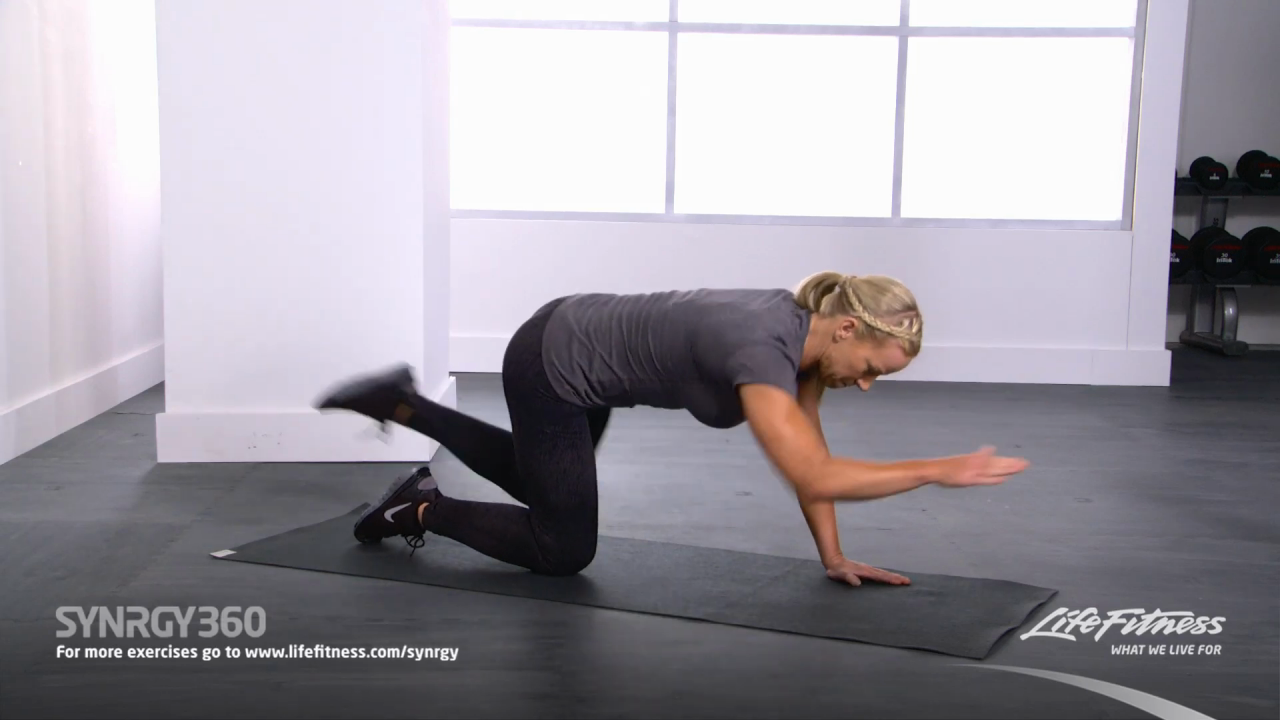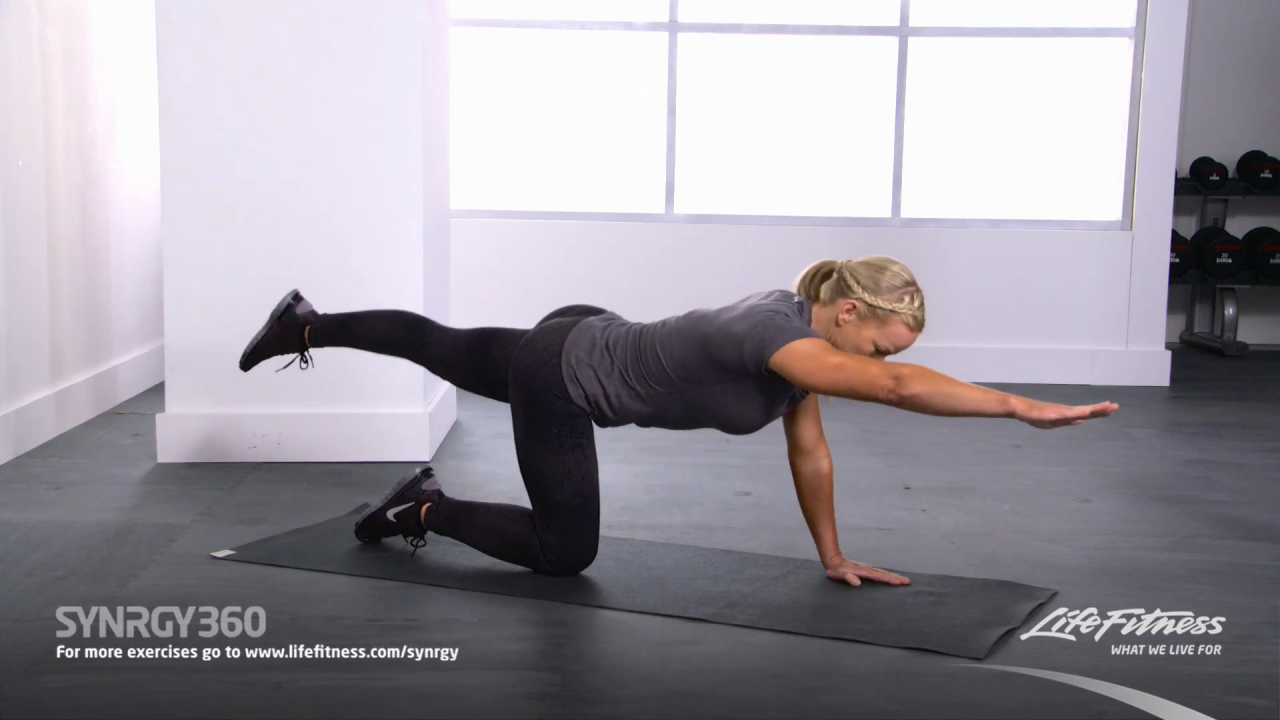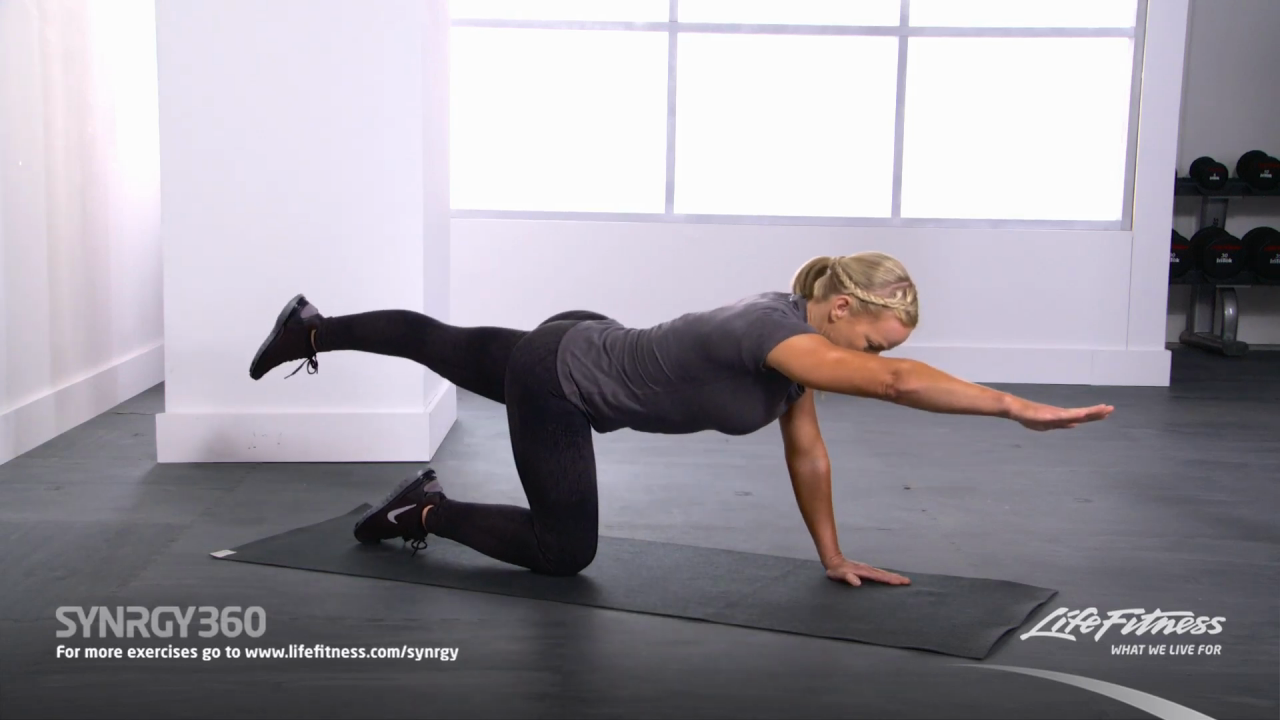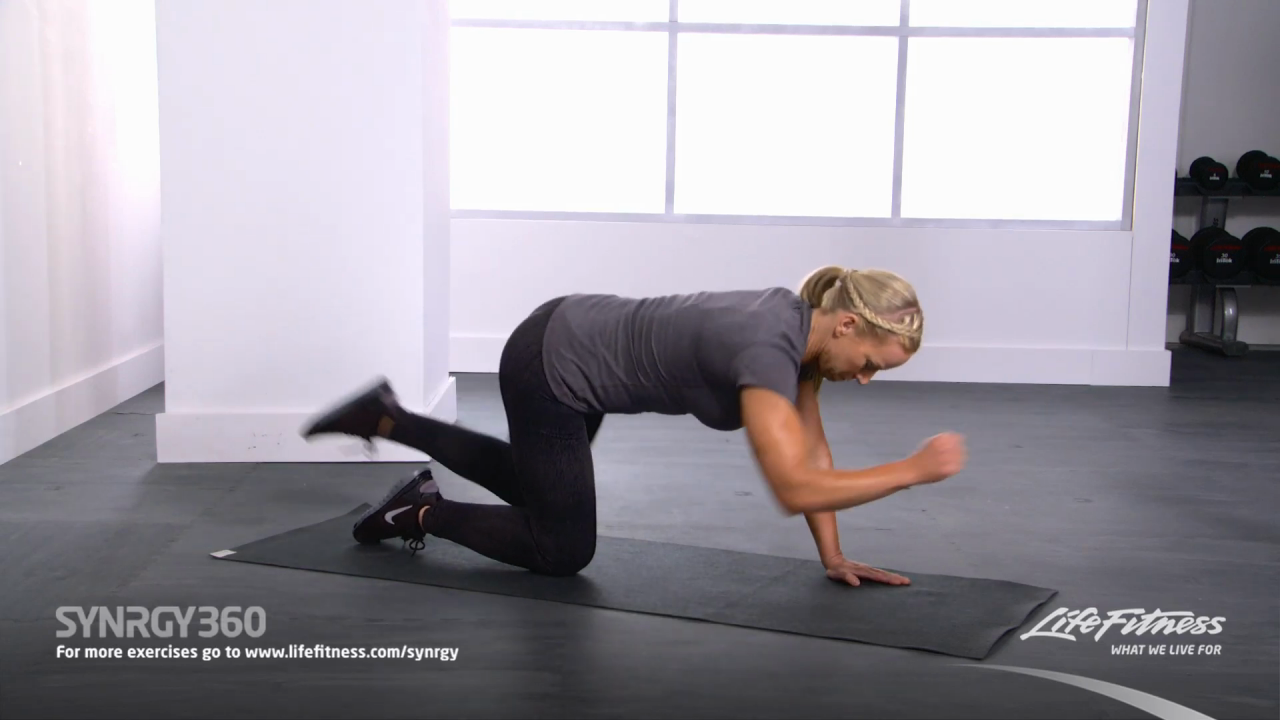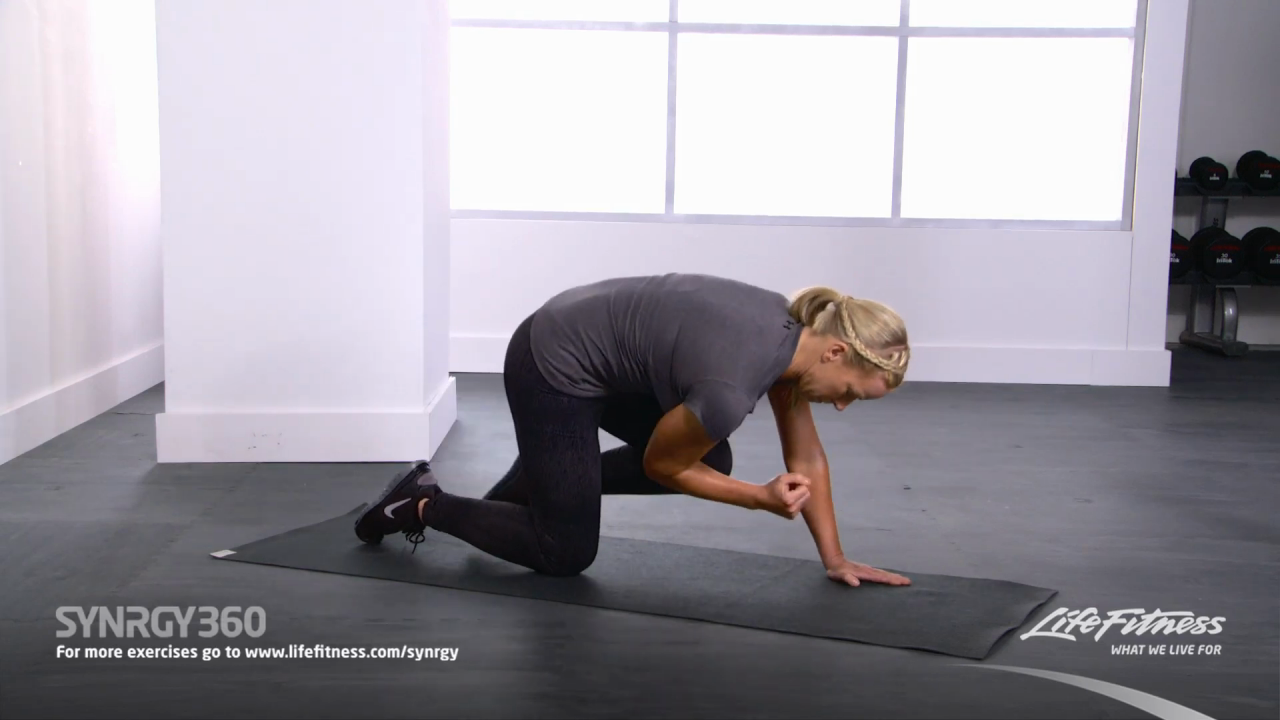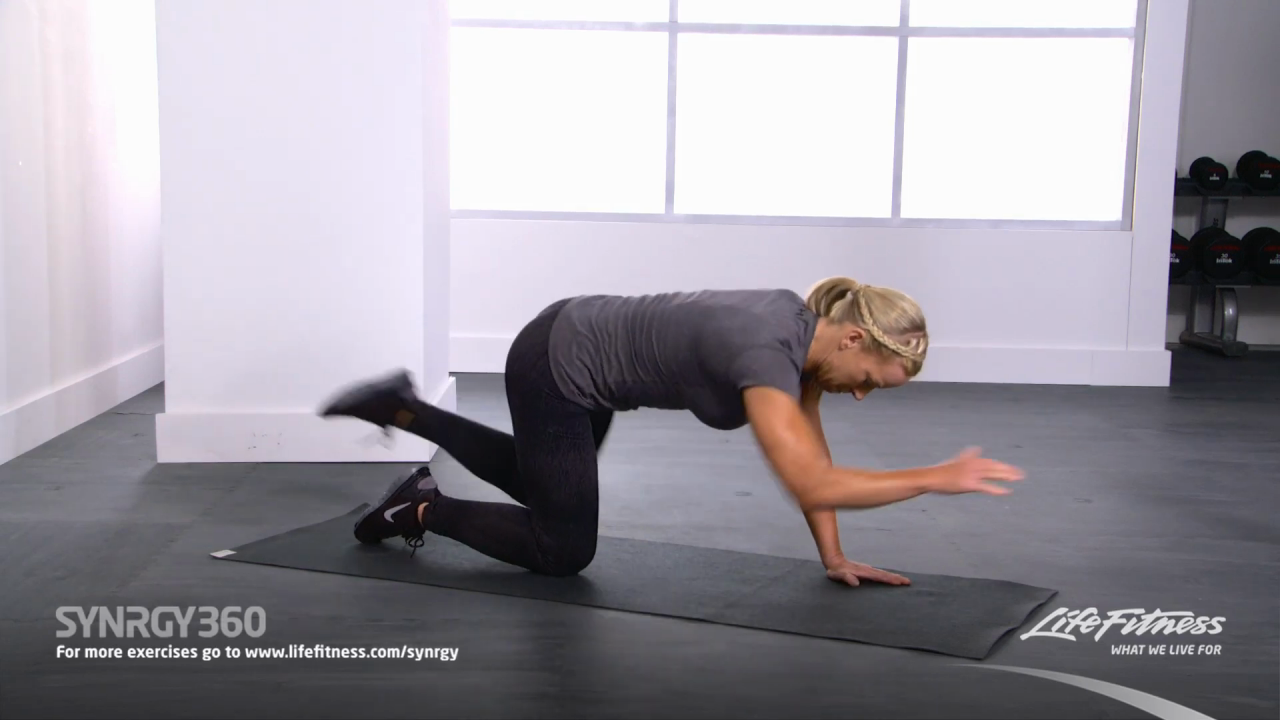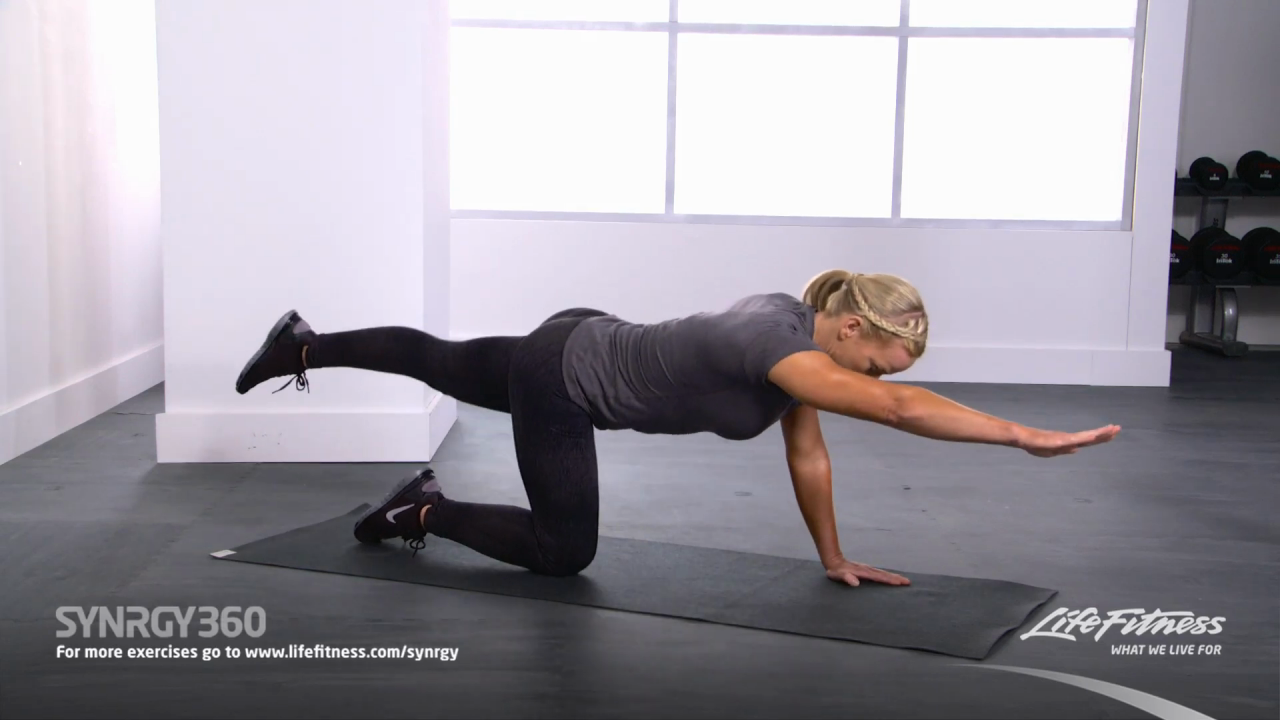
dt=0.4s
person 1, frame 1
left shoulder: (812, 326)
right shoulder: (763, 354)
left elbow: (815, 452)
right elbow: (814, 480)
left wrist: (833, 557)
right wrist: (940, 471)
left hip: (593, 336)
right hip: (551, 366)
left knee: (534, 484)
right knee: (566, 550)
left ankle: (401, 405)
right ankle: (424, 509)
person 1, frame 2
left shoulder: (804, 321)
right shoulder: (778, 338)
left elbow: (811, 452)
right elbow: (903, 389)
left wrist: (835, 557)
right wrist: (1030, 408)
left hip: (587, 341)
right hip: (559, 381)
left knee: (443, 347)
right knee: (565, 552)
left ankle: (307, 323)
right ankle: (423, 508)
person 1, frame 3
left shoulder: (797, 323)
right shoulder: (774, 335)
left elbow: (806, 451)
right elbow: (900, 383)
left wrist: (834, 556)
right wrist: (1023, 409)
left hip: (587, 349)
right hip: (554, 381)
left knee: (439, 345)
right knee: (564, 552)
left ankle: (314, 329)
right ankle: (424, 510)
person 1, frame 4
left shoulder: (802, 324)
right shoulder: (768, 355)
left elbow: (811, 450)
right elbow: (798, 489)
left wrist: (836, 558)
right wrist: (917, 468)
left hip: (578, 335)
right hip: (547, 371)
left knee: (519, 482)
right knee: (563, 551)
left ankle: (389, 419)
right ankle: (420, 512)
person 1, frame 5
left shoulder: (792, 331)
right shoulder: (732, 385)
left elbow: (805, 454)
right elbow: (661, 467)
left wrist: (835, 557)
right wrist: (766, 499)
left hip: (604, 351)
right hip: (552, 364)
left knee: (714, 461)
right knee: (566, 554)
left ankle: (546, 470)
right ankle: (423, 504)
person 1, frame 6
left shoulder: (812, 326)
right shoulder: (768, 358)
left elbow: (812, 449)
right elbow: (814, 485)
left wrist: (834, 557)
right wrist: (942, 478)
left hip: (600, 342)
right hip: (554, 366)
left knee: (536, 485)
right knee: (566, 550)
left ankle: (401, 410)
right ankle: (423, 509)
person 1, frame 7
left shoulder: (800, 319)
right shoulder: (777, 346)
left elbow: (808, 453)
right elbow: (901, 409)
left wrist: (835, 558)
right wrist: (1030, 436)
left hip: (586, 344)
right hip: (559, 381)
left knee: (443, 364)
right knee: (563, 553)
left ankle: (303, 346)
right ankle: (423, 509)
